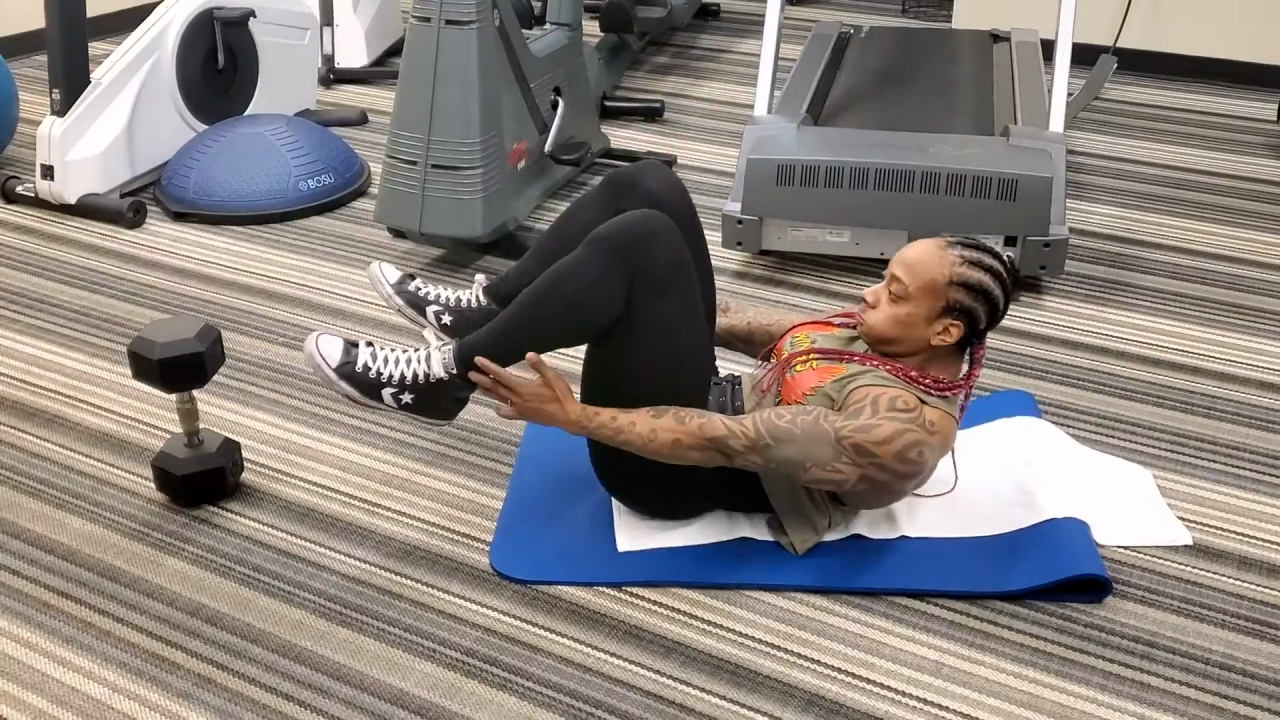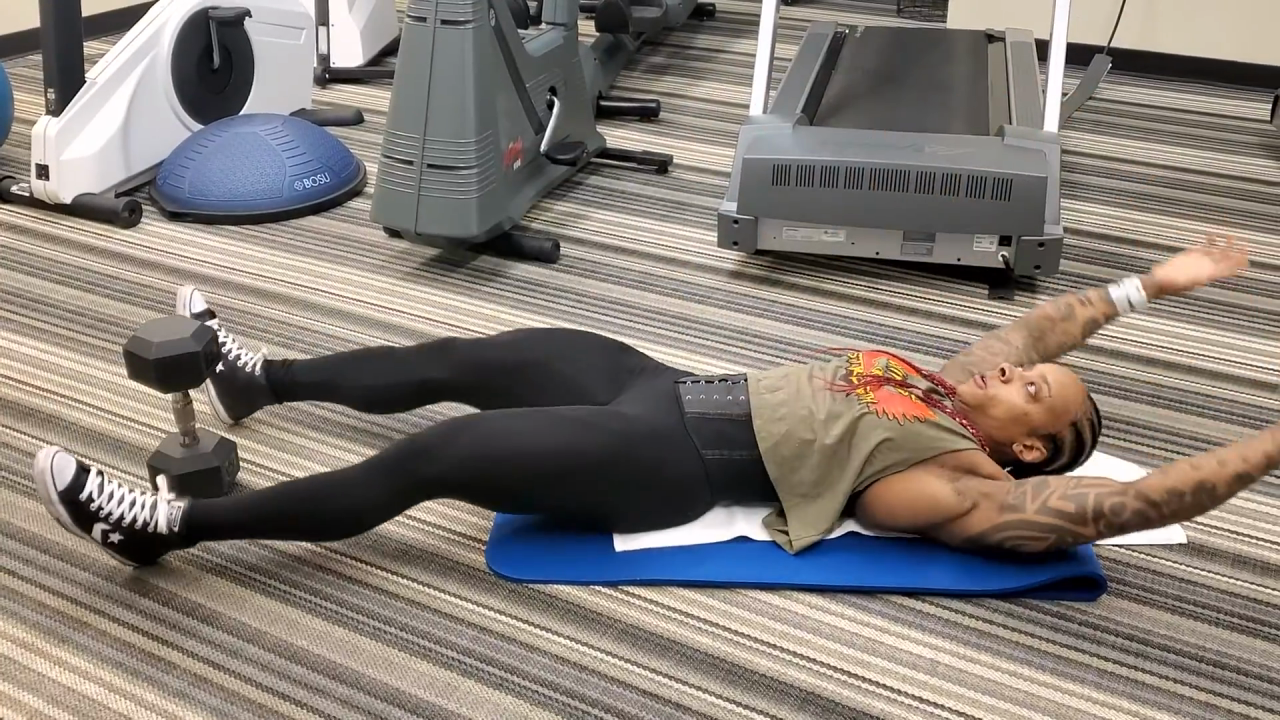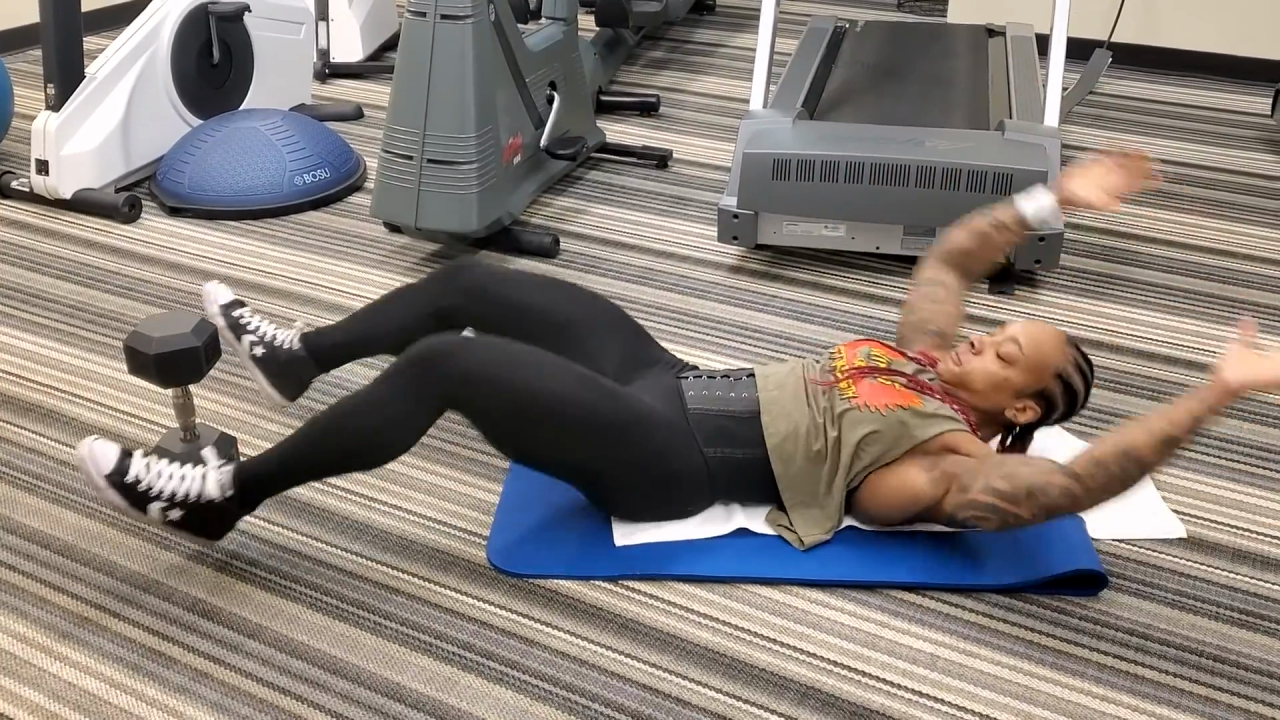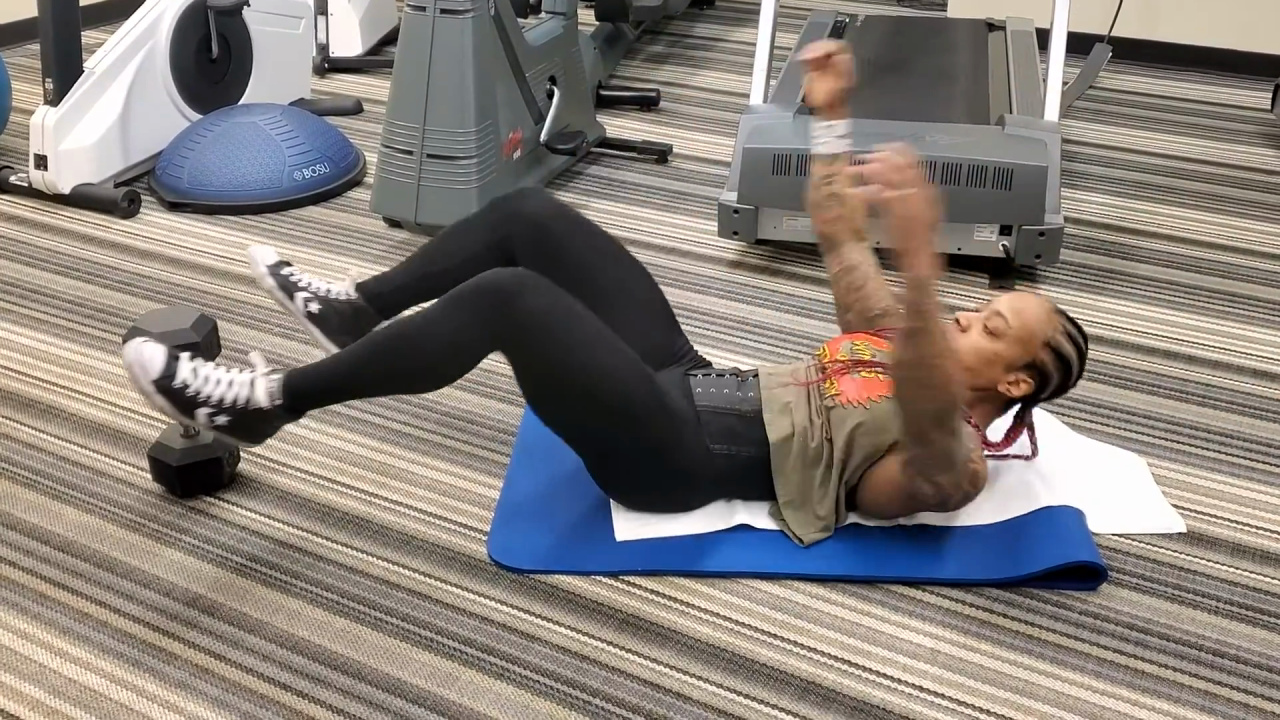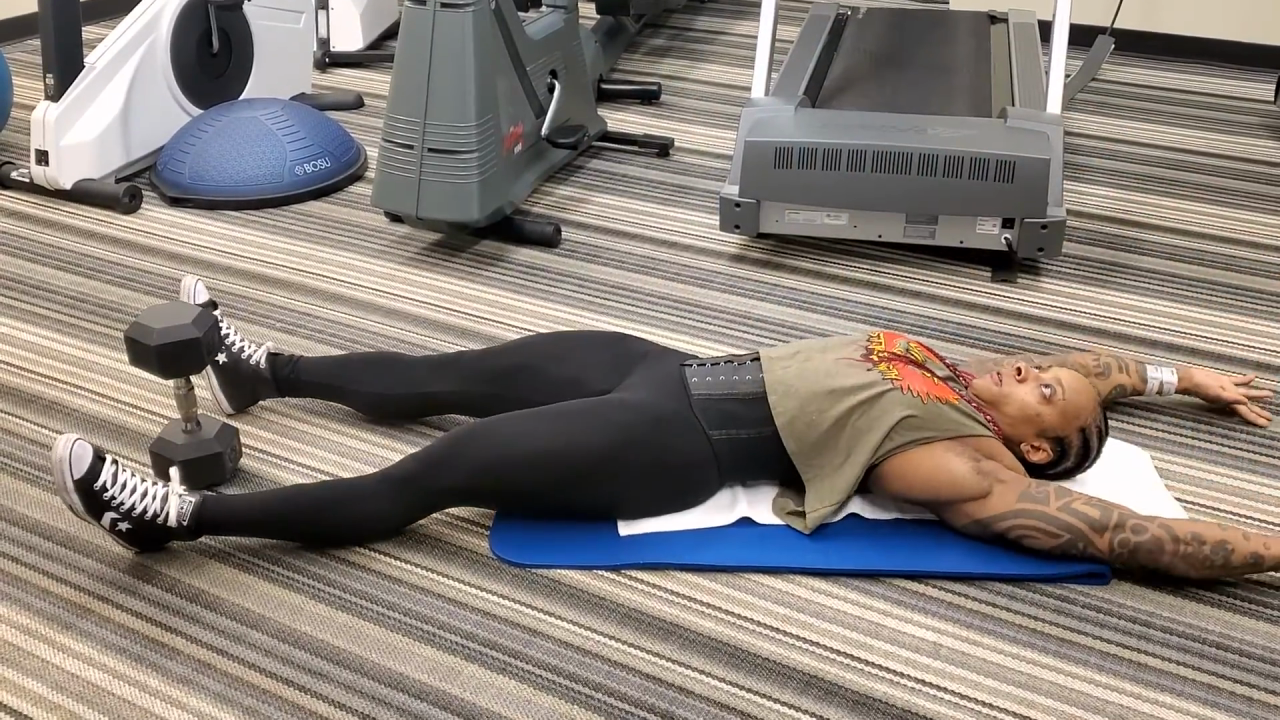
dt=1s
person 1, frame 1
left shoulder: (903, 431)
right shoulder: (882, 338)
left elbow: (737, 444)
right elbow: (729, 315)
left wrist: (574, 415)
left hip: (668, 471)
left knee: (642, 237)
right knee: (649, 188)
left ankle: (440, 376)
right ankle: (480, 310)
person 1, frame 2
left shoulder: (973, 492)
right shoulder: (953, 394)
left elbow: (1118, 502)
right elbow: (1040, 326)
right wrist: (1152, 281)
left hip: (664, 464)
right hip: (669, 387)
left knee: (419, 464)
right knee: (449, 362)
left ankle: (163, 524)
right ankle: (255, 376)
person 1, frame 3
left shoulder: (962, 466)
right shoulder: (937, 364)
left elbow: (1079, 477)
right elbow: (951, 257)
right wrist: (1053, 196)
left hip: (666, 461)
right hip: (682, 393)
left knee: (452, 367)
right knee: (467, 283)
left ankle: (227, 490)
right ankle: (298, 354)
person 1, frame 4
left shoulder: (947, 463)
right shoulder: (907, 344)
left elbow: (917, 355)
right elbow: (842, 239)
left wrist: (918, 276)
right wrist: (829, 119)
left hip: (675, 454)
right hip: (686, 379)
left knee: (503, 298)
right knee: (529, 214)
left ankle: (270, 401)
right ankle: (354, 310)
person 1, frame 5
left shoulder: (984, 472)
right shoulder: (964, 383)
left elbow: (1123, 532)
right elbow: (1076, 356)
left hip: (677, 446)
right hip: (675, 370)
left knee: (431, 477)
right knee: (450, 375)
left ankle: (176, 515)
right ankle: (257, 367)
